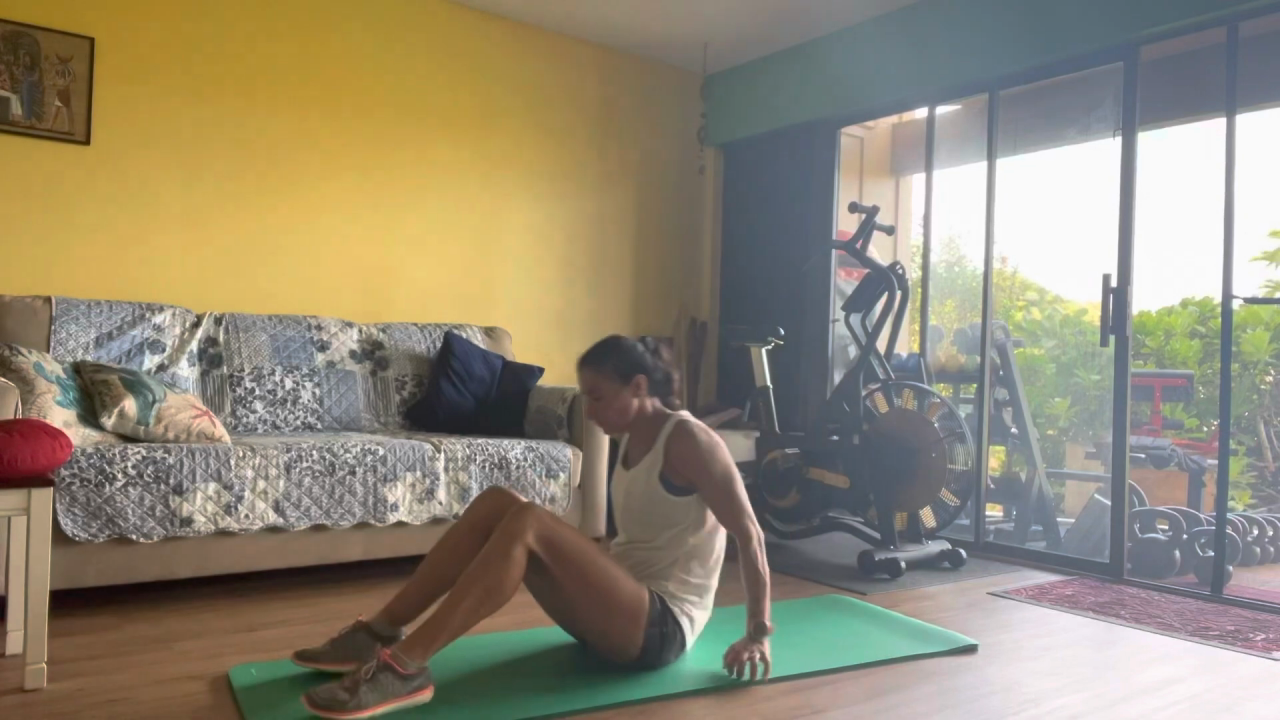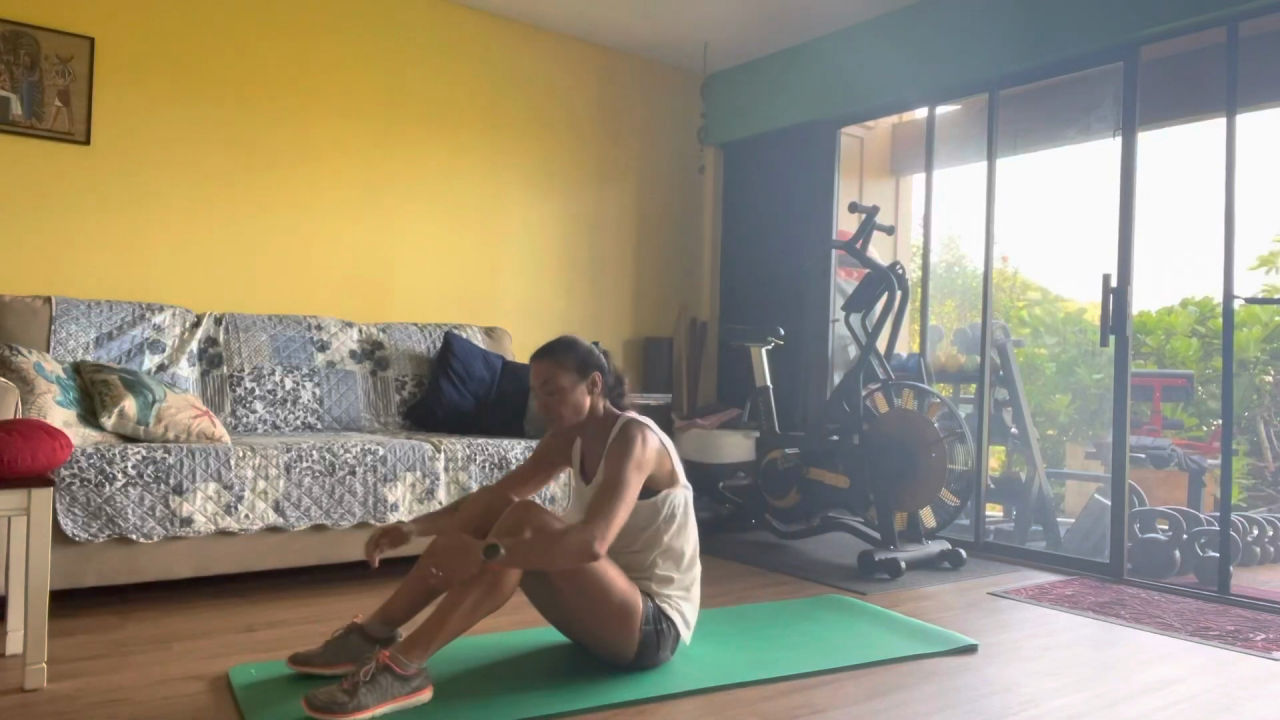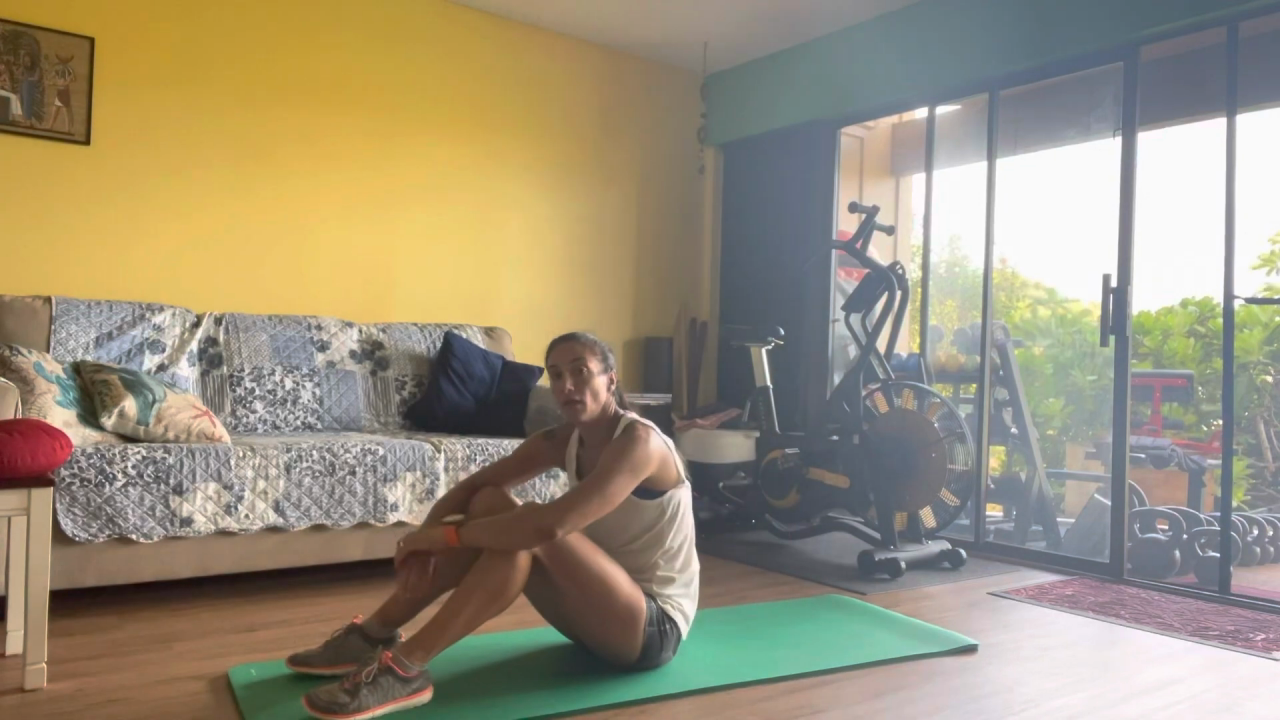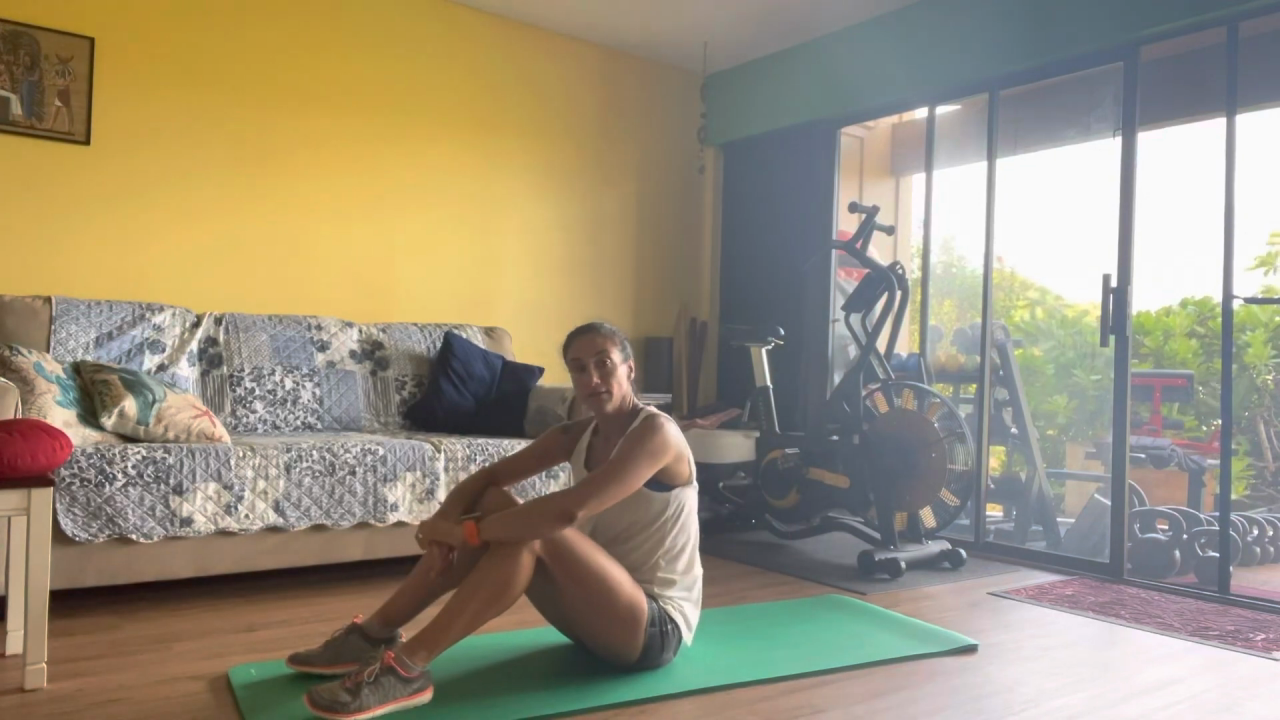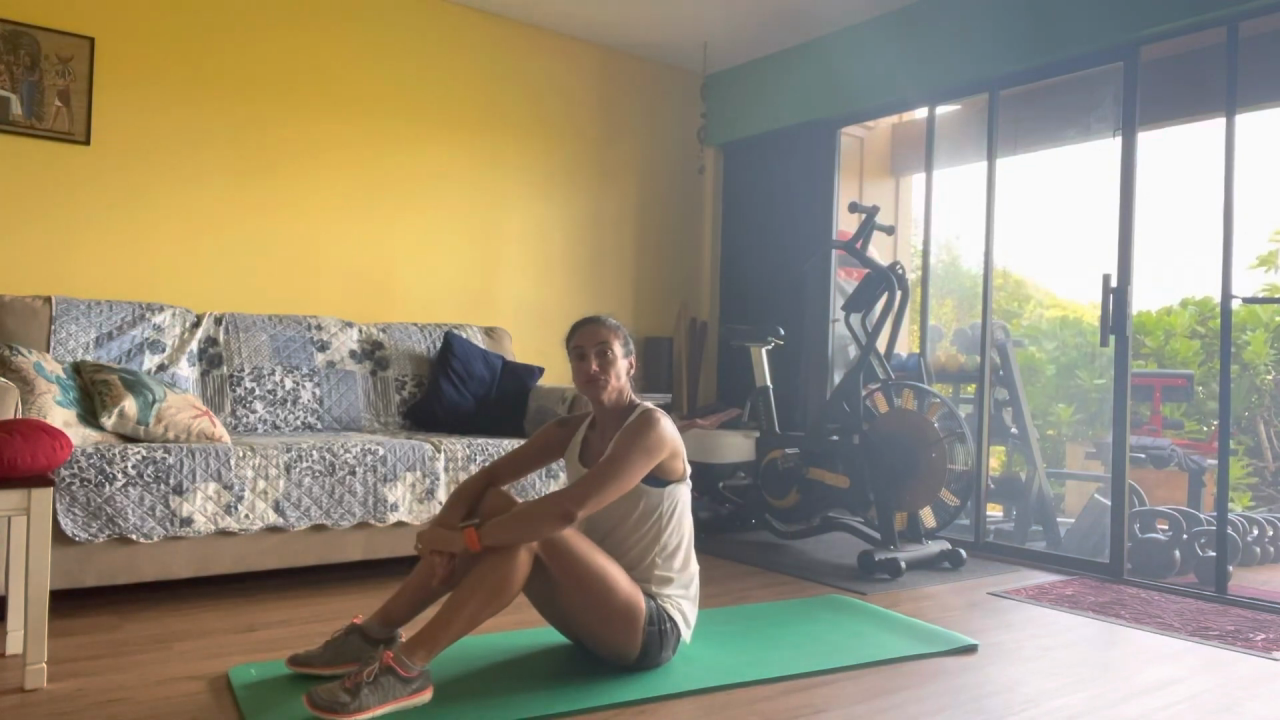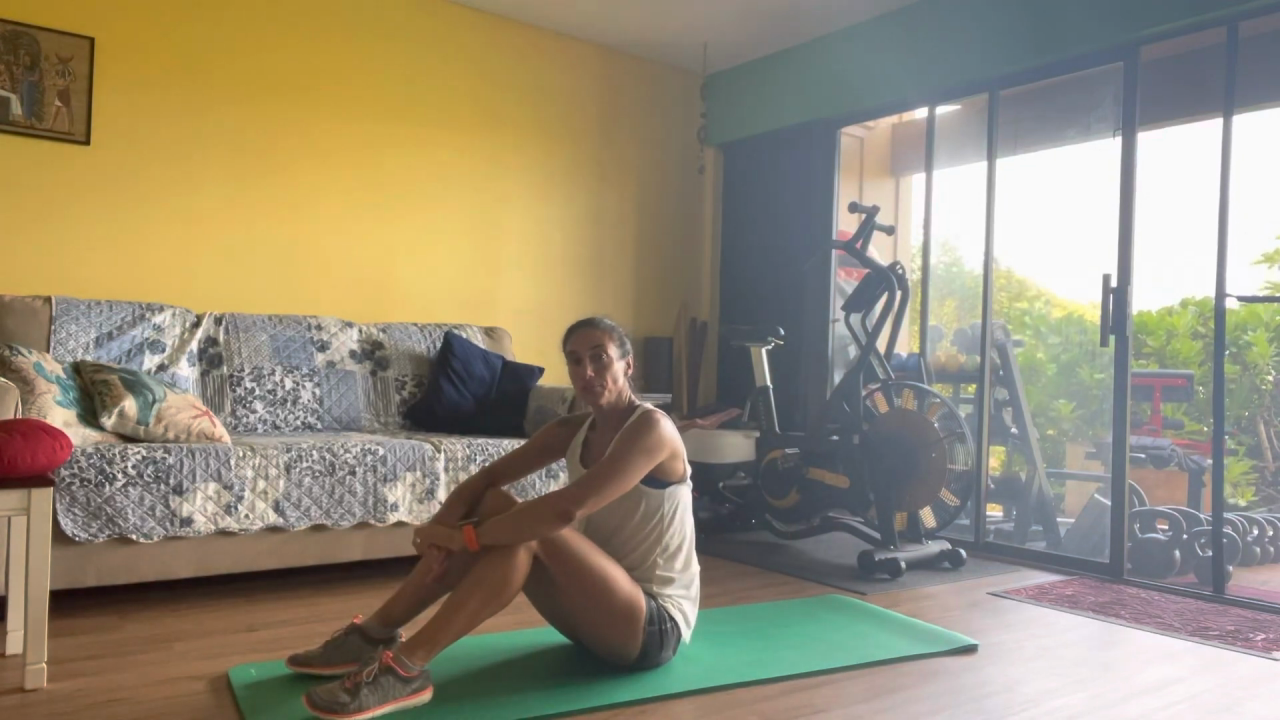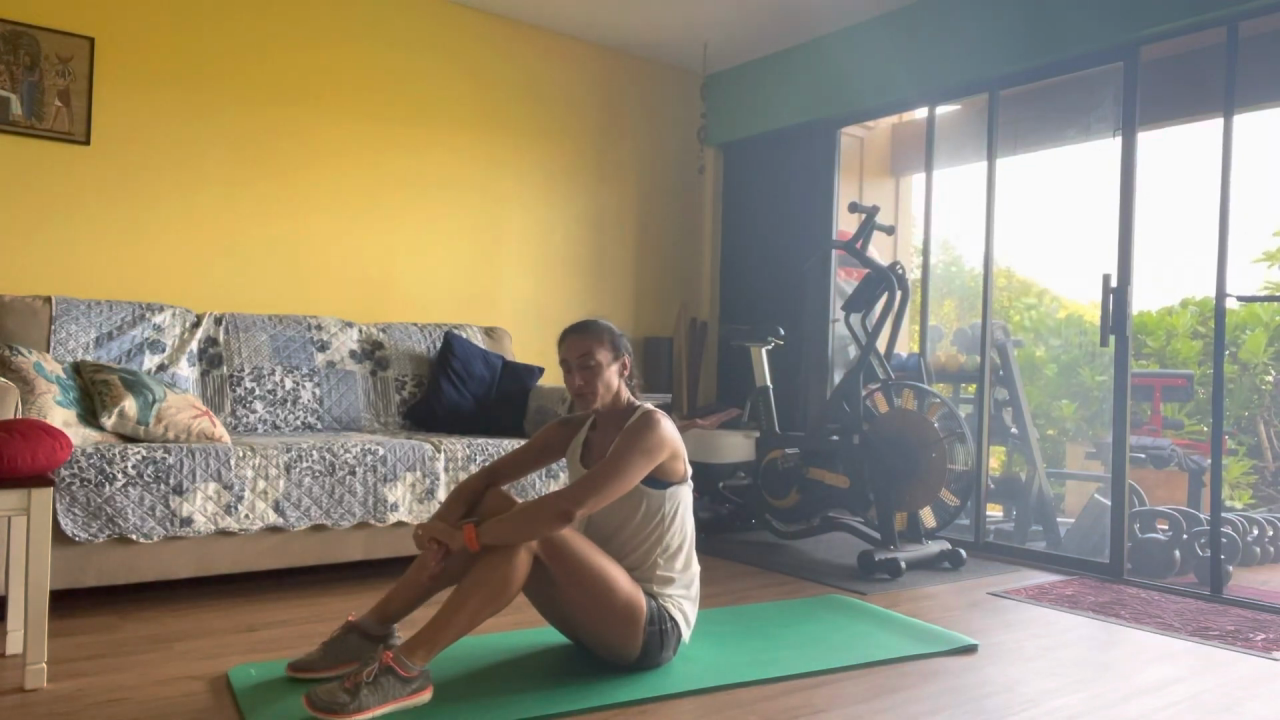
dt=0.4s
person 1, frame 1
left shoulder: (690, 442)
right shoulder: (632, 439)
left elbow: (748, 535)
left wrist: (758, 632)
left hip: (660, 626)
right hip: (622, 605)
left knee: (528, 521)
right knee: (497, 502)
left ankle: (405, 667)
right ankle: (380, 632)
person 1, frame 2
left shoulder: (634, 439)
right shoulder: (568, 440)
left elbow: (592, 543)
right elbow: (504, 494)
left wrist: (485, 554)
right wrist: (413, 527)
left hip: (652, 625)
right hip: (603, 611)
left knee: (526, 523)
right knee: (492, 501)
left ankle: (403, 668)
right ankle: (375, 634)
person 1, frame 3
left shoulder: (639, 441)
right shoulder: (560, 442)
left elbow: (551, 525)
right elbow: (466, 491)
left wrist: (446, 534)
right wrist: (422, 544)
left hip: (654, 625)
right hip: (598, 610)
left knee: (532, 531)
right knee: (490, 505)
left ankle: (405, 668)
right ankle: (374, 635)
person 1, frame 4
left shoulder: (656, 432)
right shoulder: (577, 436)
left elbow: (569, 511)
right elbow: (483, 478)
left wrist: (466, 530)
right wrist: (445, 523)
left hip: (656, 626)
right hip: (600, 609)
left knee: (534, 531)
right knee: (492, 503)
left ankle: (407, 668)
right ankle: (374, 634)
person 1, frame 5
left shoulder: (651, 427)
right shoulder: (572, 431)
left elbow: (569, 509)
right elbow: (484, 478)
left wrist: (466, 537)
right wrist: (444, 527)
left hip: (655, 624)
right hip: (597, 609)
left knee: (533, 530)
right knee: (490, 505)
left ankle: (406, 667)
right ankle: (374, 634)
person 1, frame 6
left shoulder: (651, 428)
right shoulder: (573, 431)
left elbow: (567, 510)
right elbow: (484, 478)
left wrist: (465, 535)
right wrist: (442, 527)
left hip: (655, 625)
right hip: (598, 610)
left knee: (530, 530)
right knee: (491, 506)
left ankle: (406, 667)
right ankle: (374, 634)
person 1, frame 7
left shoulder: (652, 428)
right shoulder: (574, 430)
left elbow: (568, 509)
right elbow: (484, 478)
left wrist: (466, 535)
right wrist: (441, 526)
left hip: (654, 624)
right hip: (596, 609)
left knee: (530, 530)
right knee: (491, 505)
left ankle: (406, 667)
right ankle: (371, 630)
